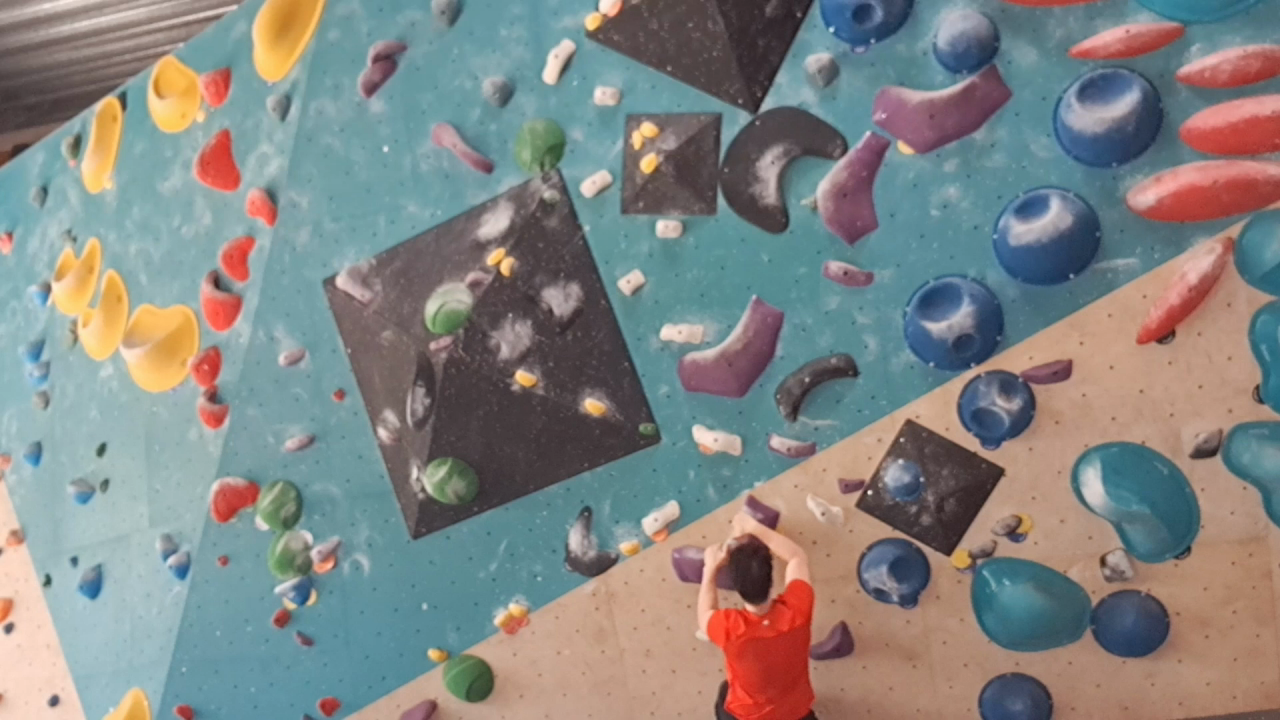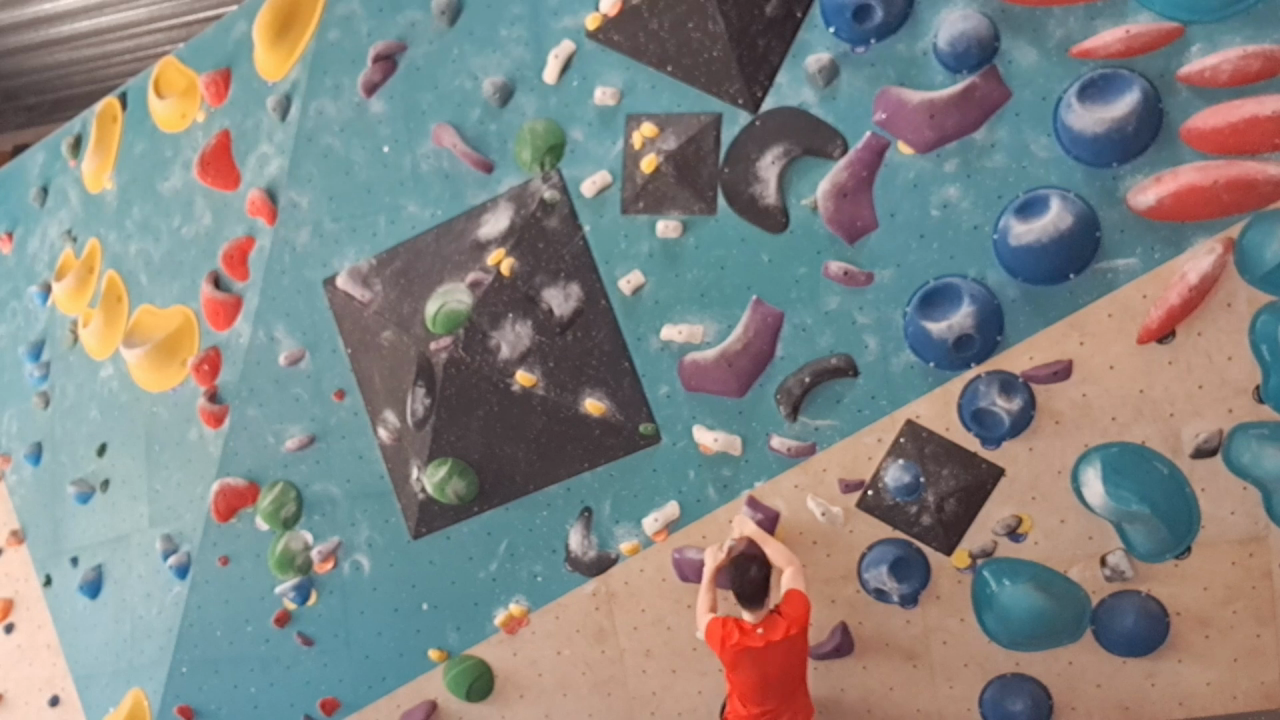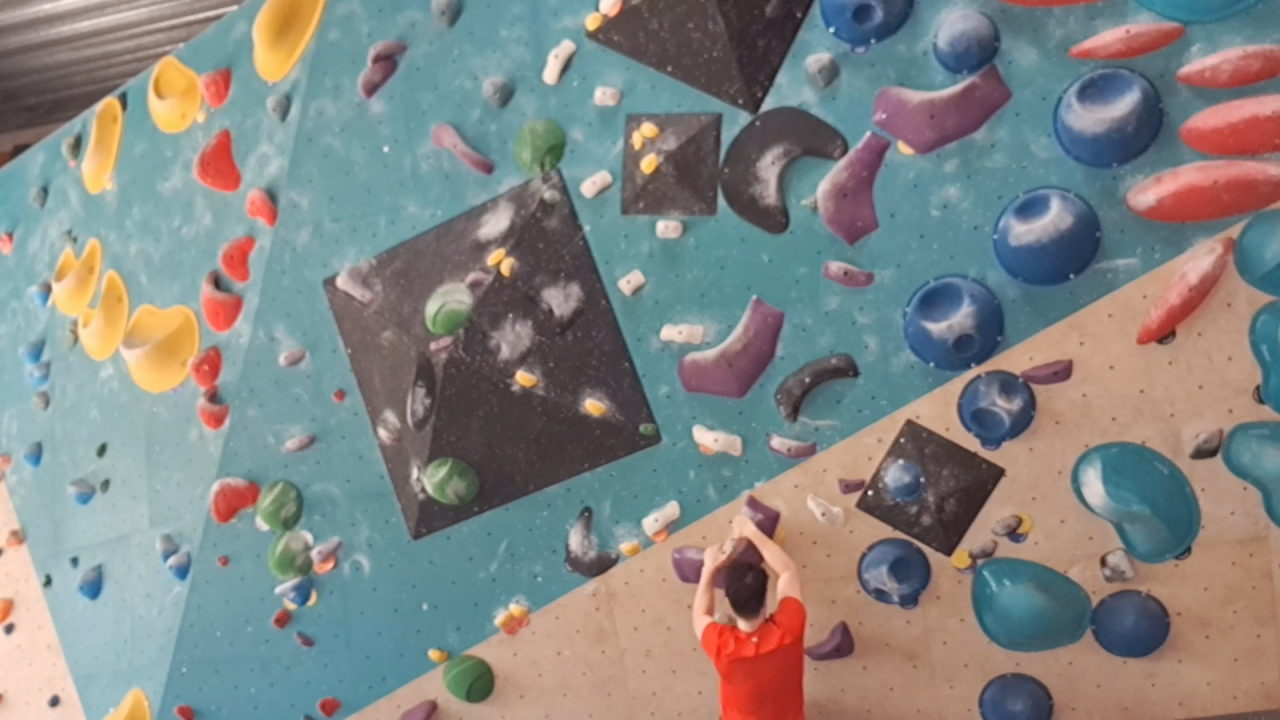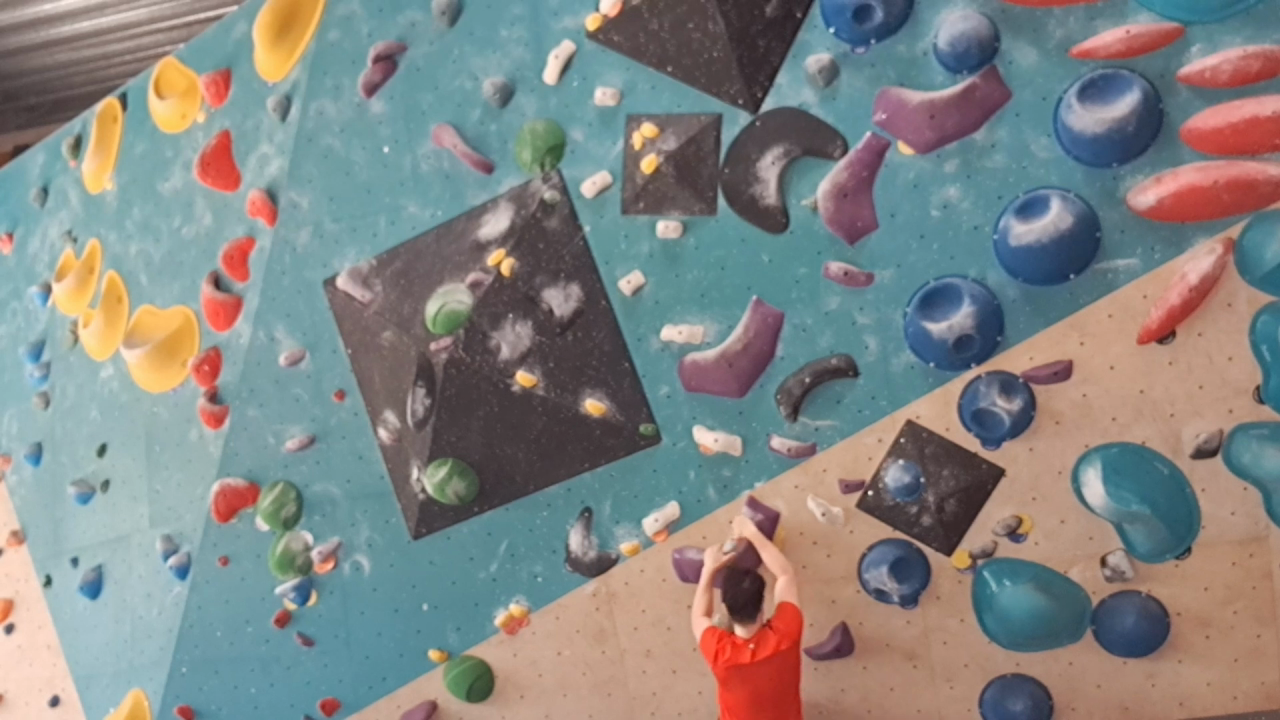
dt=0.1s
person 1, frame 1
left shoulder: (730, 629)
right shoulder: (797, 612)
left elbow: (705, 615)
right elbow: (797, 557)
left wrist: (711, 567)
right wrist: (754, 527)
person 1, frame 2
left shoulder: (726, 636)
right shoulder: (794, 620)
left elbow: (703, 617)
right elbow: (792, 566)
left wrist: (710, 568)
right wrist: (751, 531)
person 1, frame 3
left shoulder: (723, 646)
right shoulder: (788, 631)
left elbow: (700, 616)
right elbow: (788, 571)
left wrist: (709, 568)
right wrist: (752, 532)
person 1, frame 4
left shoulder: (721, 651)
right shoulder: (786, 636)
left elbow: (699, 617)
right elbow: (786, 574)
left wrist: (709, 569)
right wrist: (751, 533)
